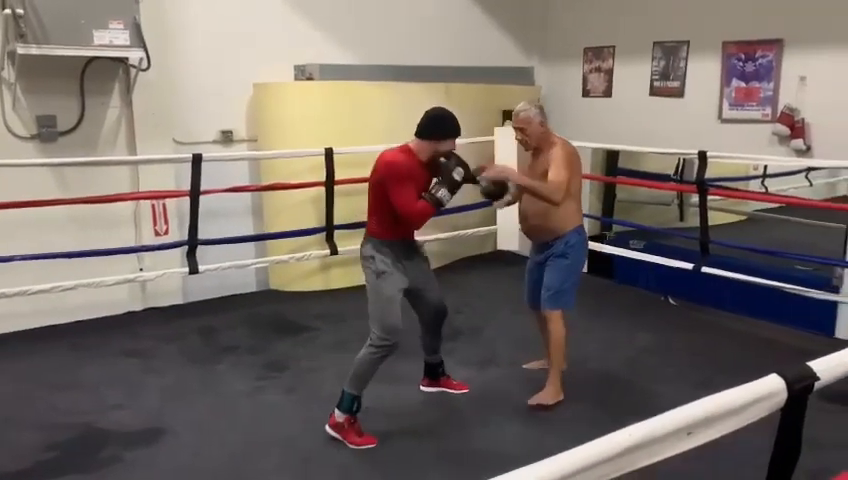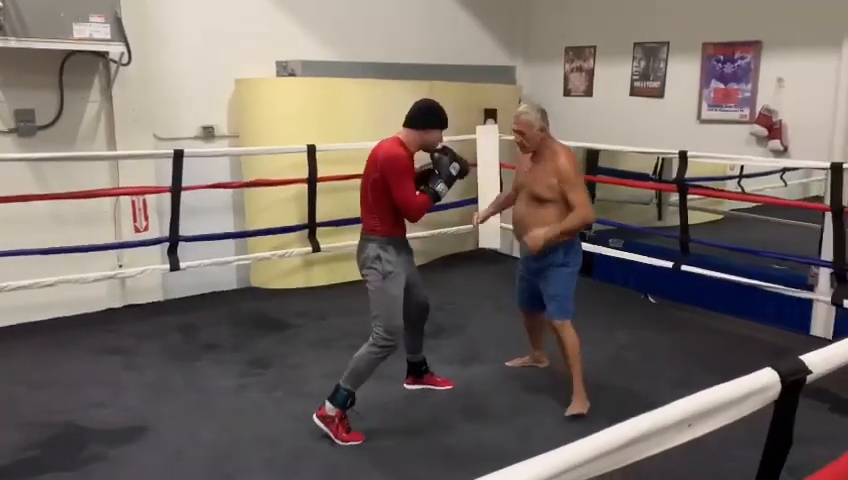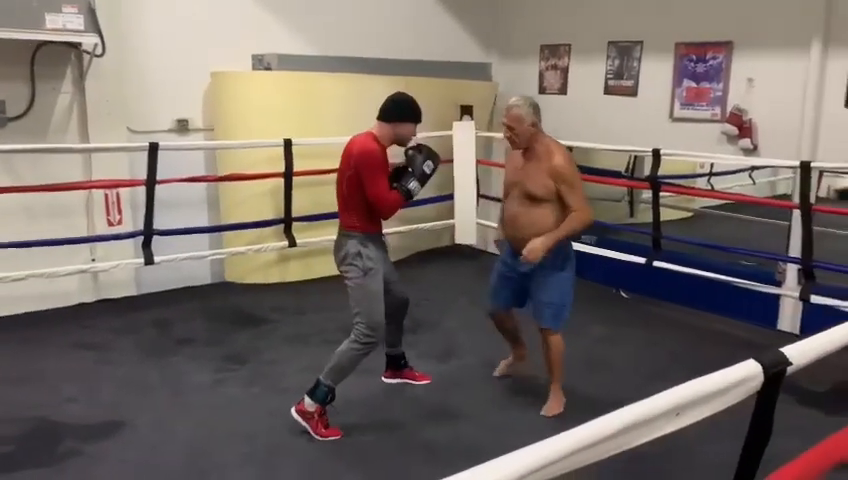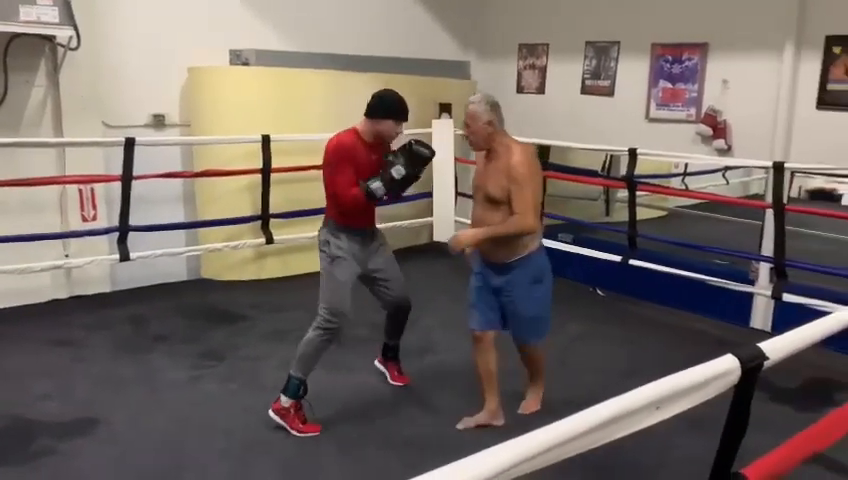
dt=0.3s
person 1, frame 1
left shoulder: (426, 160)
right shoulder: (394, 162)
right elbow: (413, 216)
left wrist: (466, 175)
right wrist: (446, 186)
left hip: (408, 249)
right hip: (382, 254)
left knee: (435, 310)
right knee: (385, 337)
left ankle: (435, 375)
right ankle: (341, 416)
person 1, frame 2
left shoulder: (401, 152)
right shoulder: (392, 155)
right elbow: (413, 210)
left wrist: (432, 173)
right wrist: (442, 179)
left hip: (396, 245)
right hip: (381, 250)
left knee: (418, 307)
right knee: (387, 336)
left ankle: (417, 373)
right ankle: (332, 409)
person 1, frame 3
left shoulder: (373, 147)
right shoulder: (366, 151)
right elbow: (385, 207)
left wrist: (404, 170)
right wrist: (416, 177)
left hip: (373, 243)
right hip: (359, 247)
left knee: (397, 302)
right knee: (368, 332)
left ankle: (395, 367)
right ankle: (311, 405)
person 1, frame 4
left shoulder: (381, 145)
right shoulder: (341, 145)
left elbow: (393, 192)
right elbow: (346, 199)
left wrist: (410, 168)
right wrist: (387, 179)
left hip: (370, 237)
right hip: (340, 239)
left knee: (400, 301)
right knee: (332, 320)
left ankle: (389, 359)
right ankle: (287, 402)
person 2, frame 1
left shoulder: (560, 152)
right shoulder: (533, 152)
left elbow: (556, 194)
right elbow: (523, 192)
left wrist: (514, 176)
right wrist: (505, 181)
left hip: (565, 244)
right hip: (541, 244)
left knee: (552, 311)
right knee: (537, 305)
left ankle: (554, 385)
right ankle: (551, 358)
person 2, frame 2
left shoulder: (563, 161)
right shoulder: (526, 157)
left elbow: (586, 213)
right elbow: (514, 192)
left wrist: (547, 232)
right wrist: (489, 211)
left hip: (560, 253)
right hip: (531, 251)
left knee: (560, 321)
right knee: (529, 307)
left ankle: (579, 394)
right ankle: (537, 355)
person 2, frame 3
left shoulder: (557, 161)
right shoulder: (514, 153)
left elbow: (583, 215)
left wrist: (545, 243)
right wrist: (502, 230)
left hip: (550, 258)
right hip: (513, 251)
left knee: (548, 327)
right knee: (498, 310)
left ankle: (556, 392)
right ankle: (518, 351)
person 2, frame 4
left shoulder: (518, 160)
right shoulder: (485, 156)
left elbow: (527, 222)
left wrist: (477, 235)
left hip: (523, 267)
right hip: (485, 265)
left knee: (525, 338)
right knee: (482, 335)
left ankle: (536, 386)
right ankle: (492, 408)
